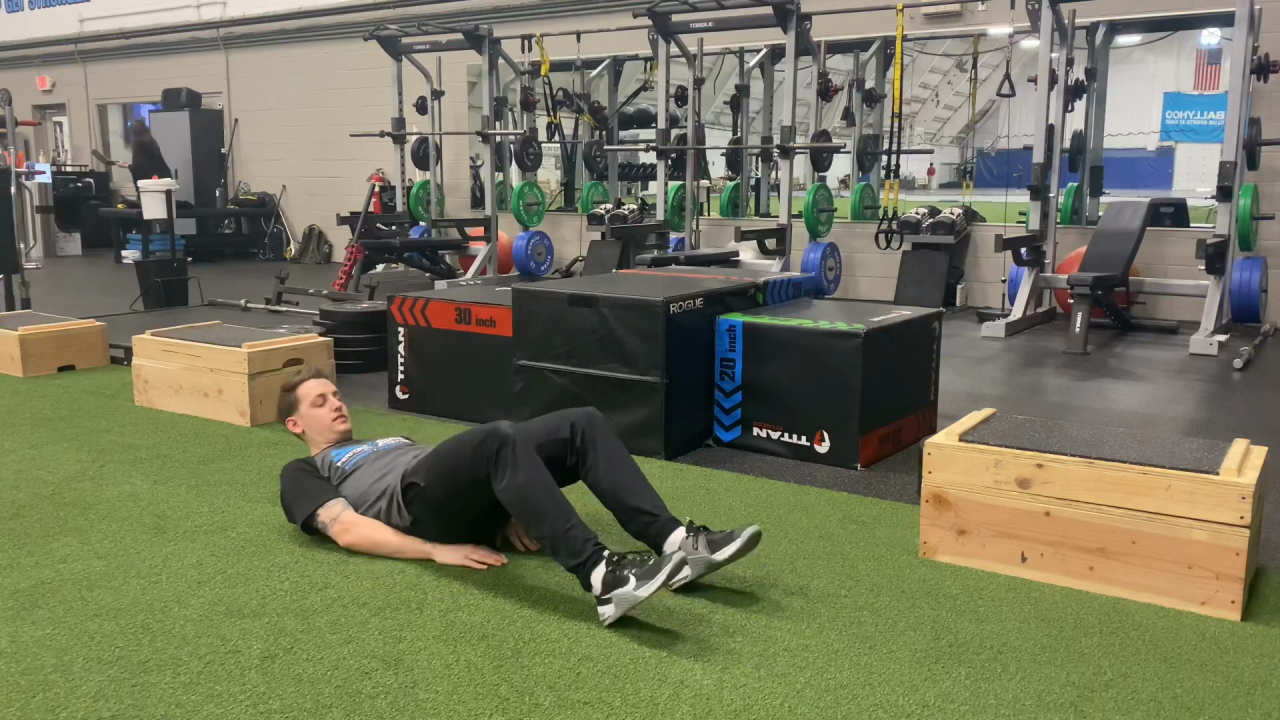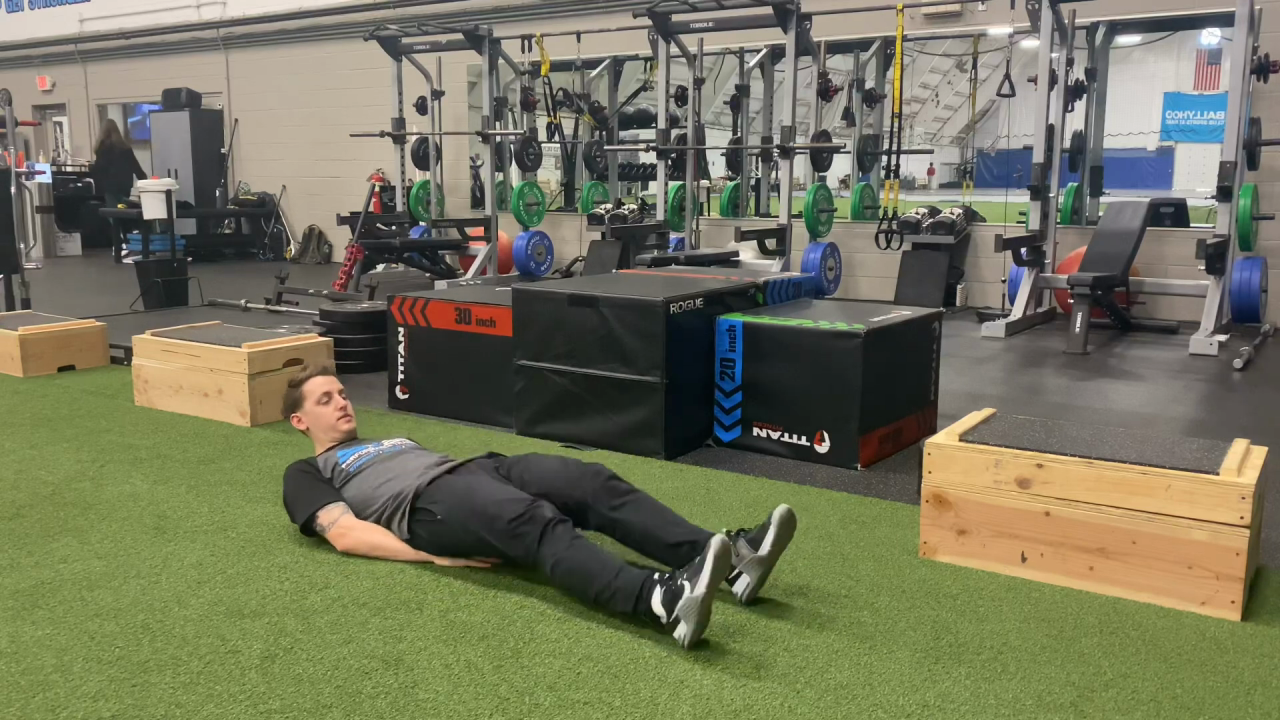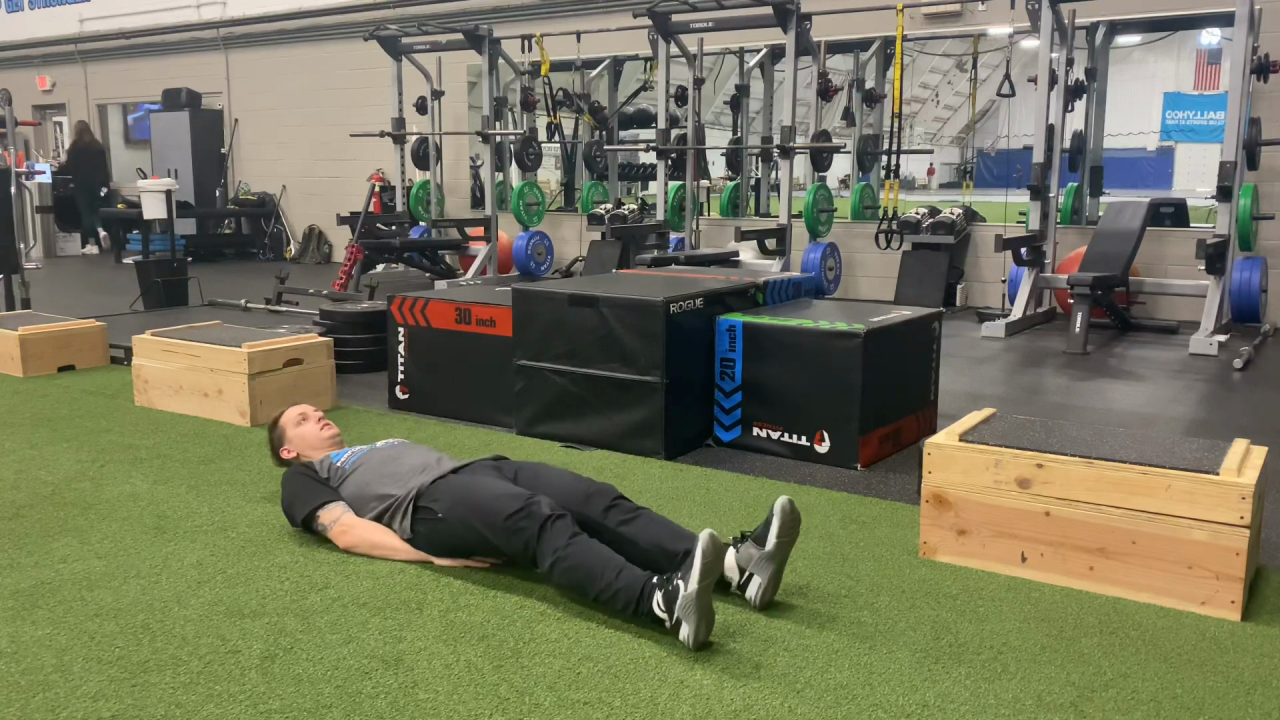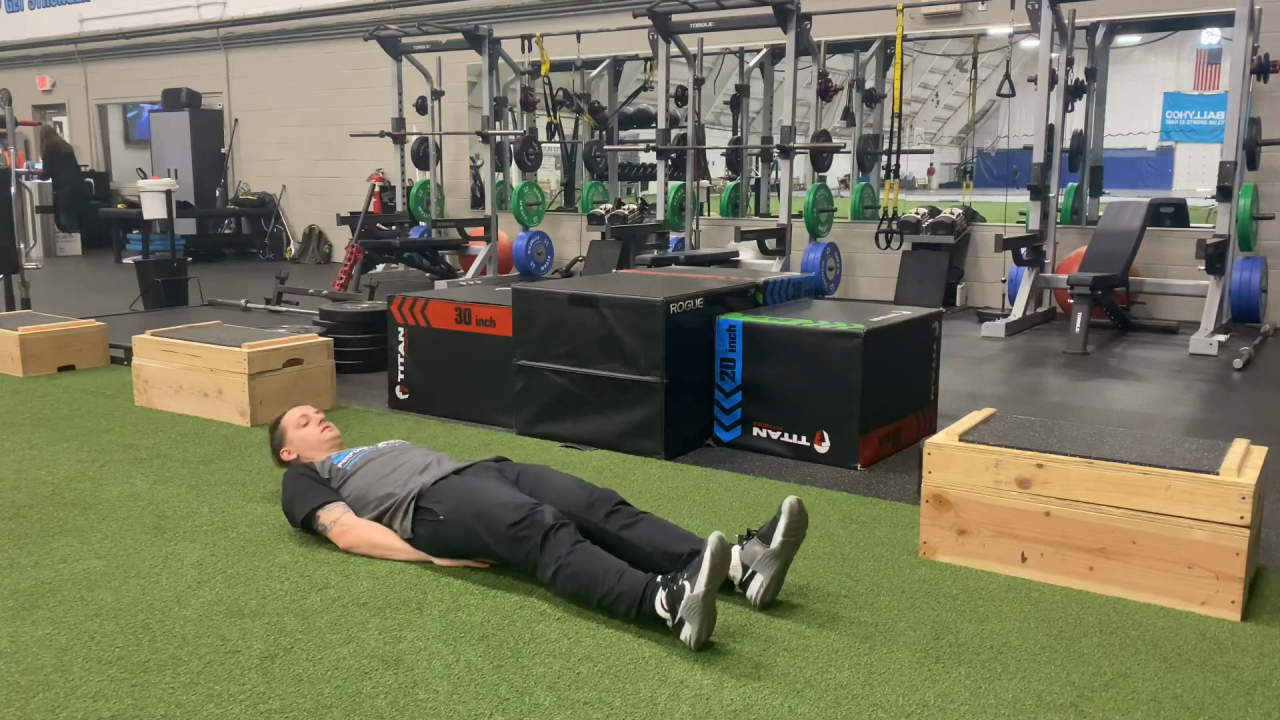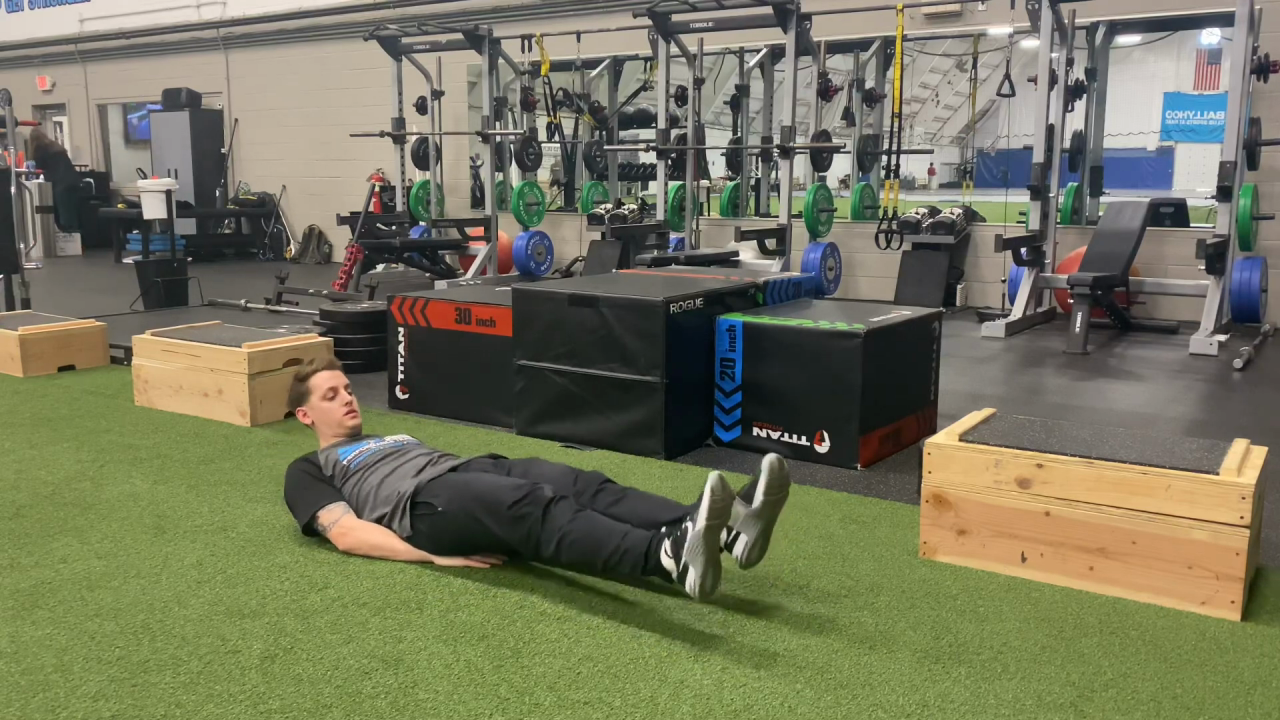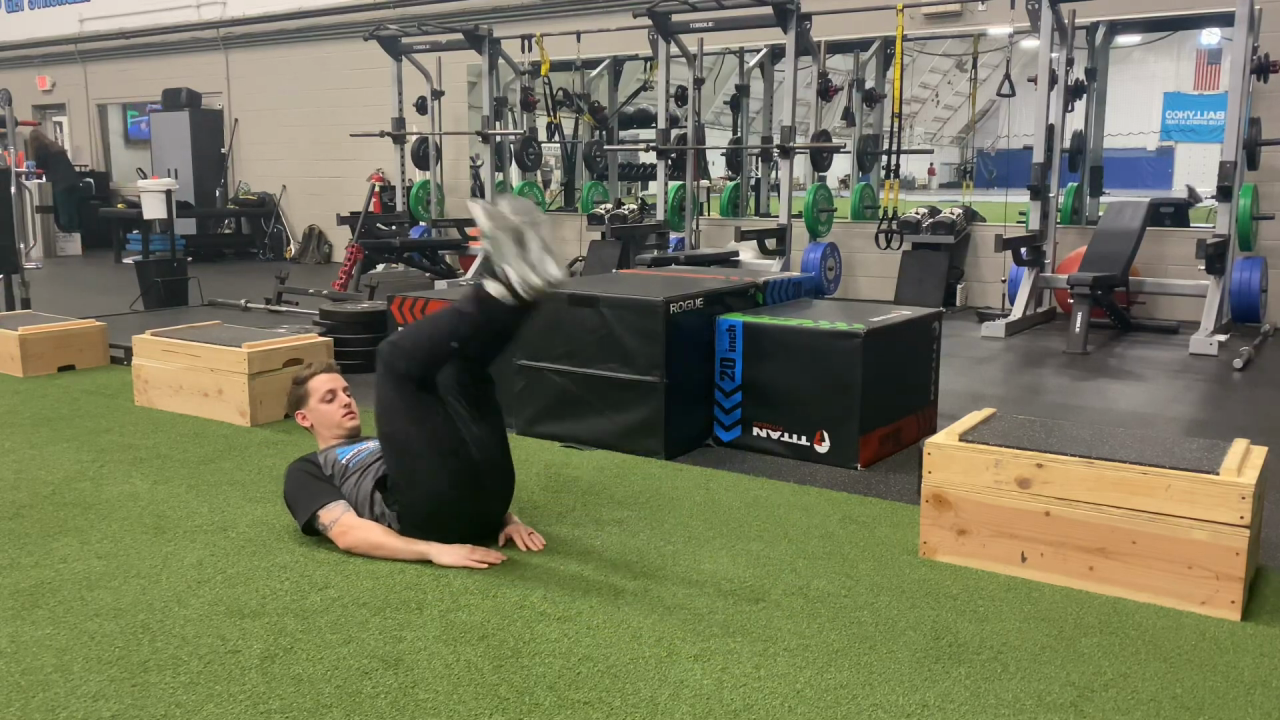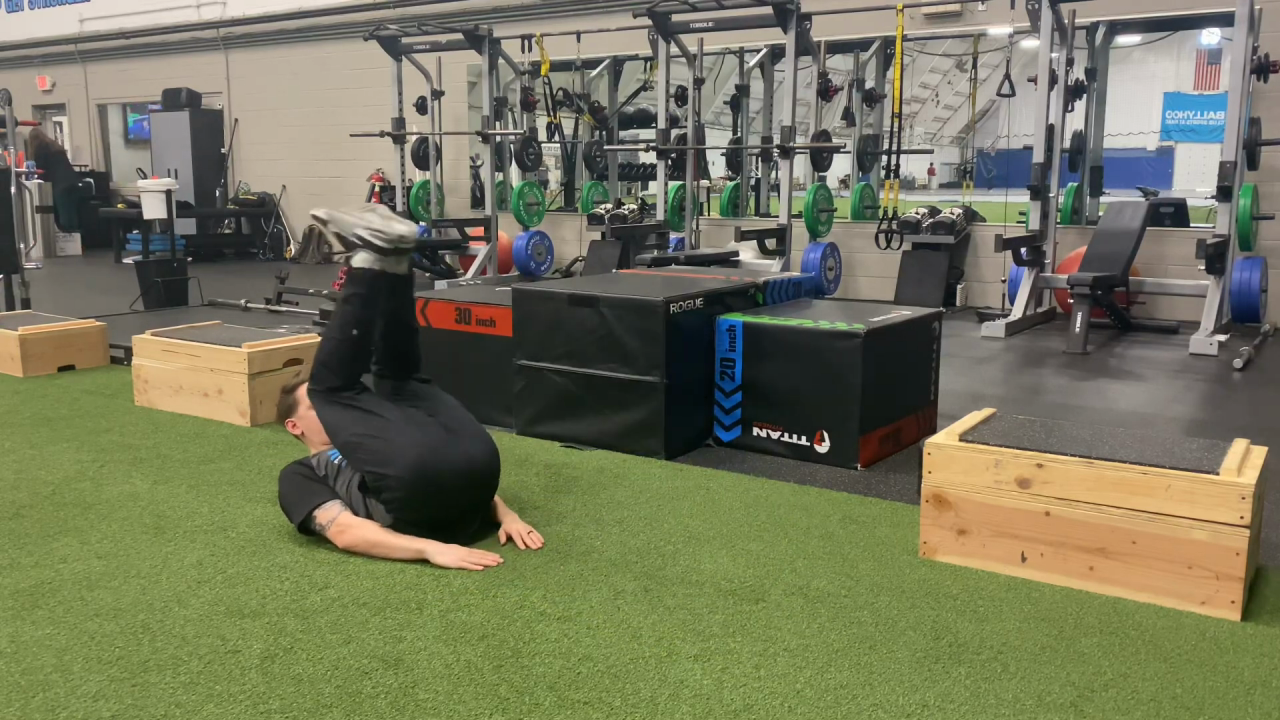
dt=0.7s
person 1, frame 1
left shoulder: (391, 441)
right shoulder: (303, 473)
right elbow: (347, 531)
left wrist: (506, 516)
right wrist: (436, 550)
left hip: (476, 499)
right hip: (419, 503)
left knee: (583, 425)
right knee: (500, 438)
left ankle: (675, 542)
right ankle: (601, 575)
person 1, frame 2
left shoulder: (393, 441)
right shoulder: (306, 474)
right elbow: (345, 534)
right wrist: (433, 555)
right hip: (426, 506)
left knee: (594, 484)
right knee: (541, 528)
left ankle: (732, 561)
right ankle: (666, 600)
person 1, frame 3
left shoulder: (382, 446)
right shoulder: (305, 479)
right elbow: (347, 532)
right wrist: (432, 556)
right hip: (431, 503)
left knee: (599, 503)
right knee: (541, 522)
left ankle: (735, 565)
right ankle: (664, 601)
person 1, frame 4
left shoulder: (384, 446)
right shoulder: (306, 478)
right elbow: (347, 532)
right wrist: (431, 553)
right hip: (430, 503)
left knee: (599, 507)
right knee: (541, 531)
left ankle: (739, 563)
right ankle: (666, 601)
person 1, frame 5
left shoulder: (395, 440)
right shoulder: (309, 471)
right elbow: (347, 534)
left wrist: (508, 534)
right wrist: (435, 554)
right hip: (425, 507)
left knee: (583, 486)
right knee: (539, 506)
left ankle: (723, 528)
right ankle: (671, 557)
person 1, frame 6
left shoulder: (380, 447)
right shoulder: (308, 472)
right elbow: (346, 533)
left wrist: (507, 517)
right wrist: (432, 550)
left hip: (482, 503)
right hip: (432, 514)
left knee: (461, 364)
right knee: (400, 358)
left ankle: (518, 289)
right ankle: (507, 285)
person 1, frame 7
right shoulder: (301, 474)
right elbow: (343, 532)
left wrist: (505, 514)
right wrist: (431, 549)
right hip: (422, 496)
left knee: (399, 379)
right knee: (332, 387)
left ankle: (386, 261)
right ankle: (371, 260)
